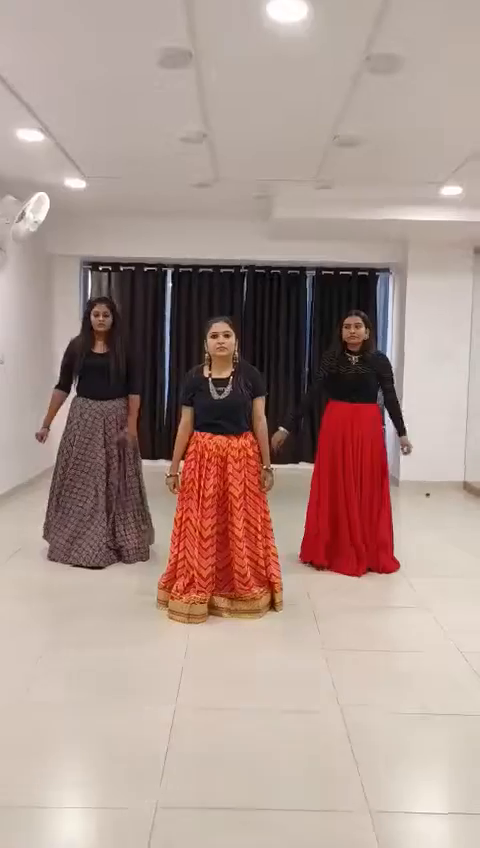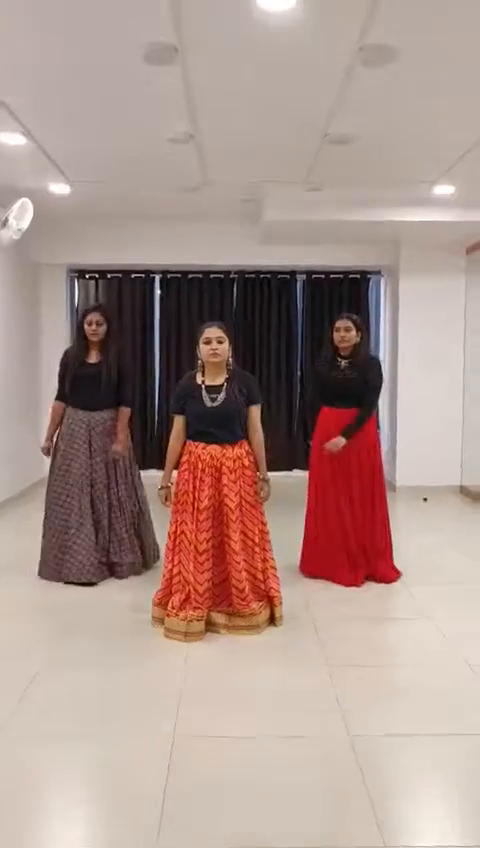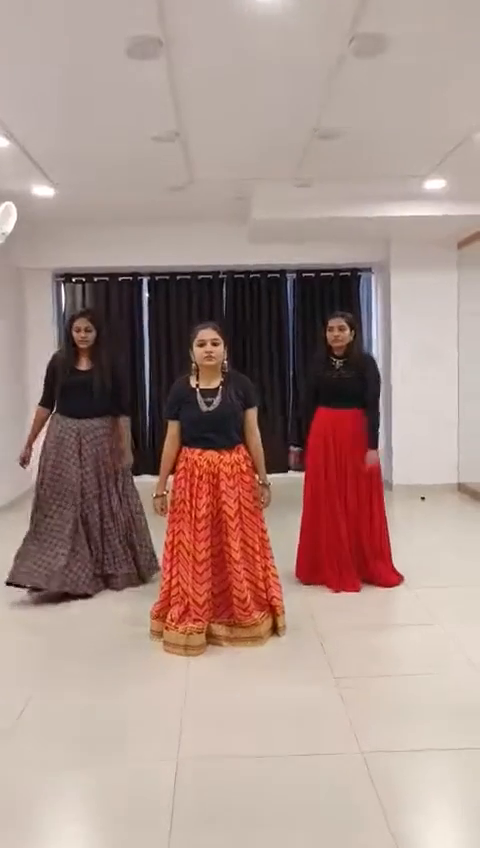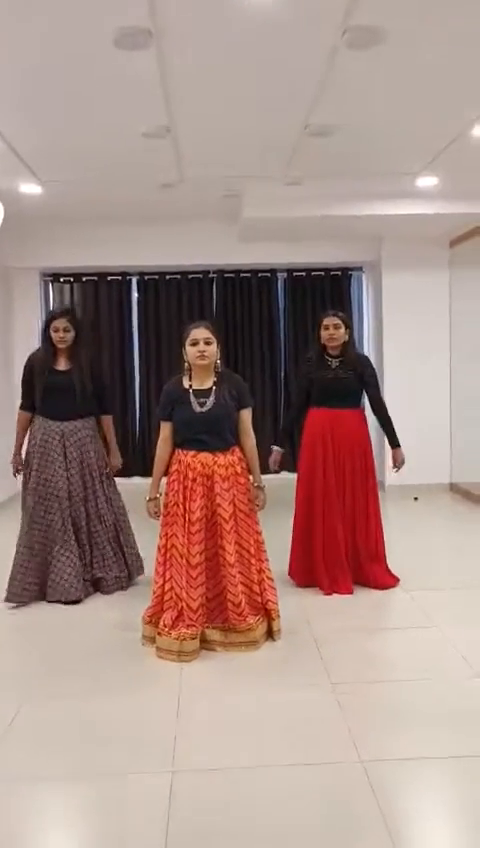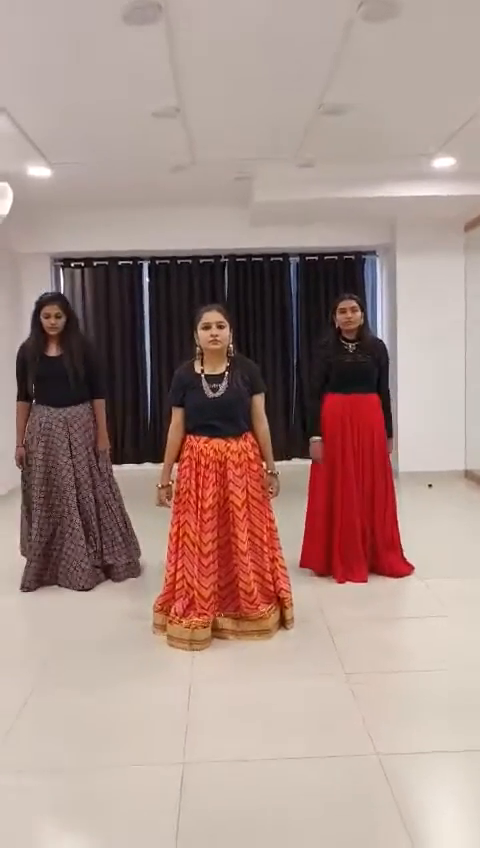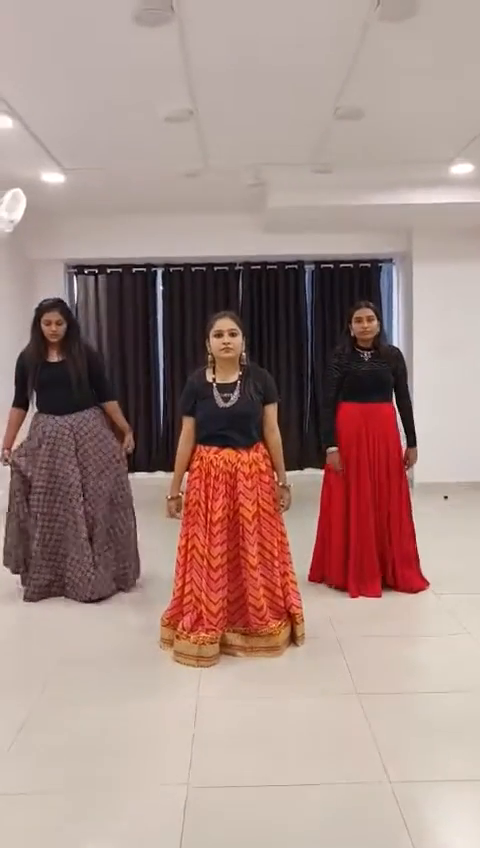
dt=0.3s
person 1, frame 1
left shoulder: (250, 375)
right shoulder: (195, 378)
left elbow: (259, 421)
right elbow: (185, 425)
left wrist: (266, 465)
right wrist: (173, 468)
left hip: (241, 458)
right hip: (203, 458)
left knee: (241, 525)
right knee: (202, 526)
left ankle: (242, 589)
right ankle: (196, 589)
person 1, frame 2
left shoulder: (244, 382)
right shoulder: (187, 385)
left elbow: (255, 430)
right elbow: (178, 434)
left wrist: (263, 474)
right wrist: (165, 478)
left hip: (237, 468)
right hip: (197, 468)
left knee: (238, 537)
right knee: (196, 538)
left ankle: (240, 603)
right ankle: (193, 605)
person 1, frame 3
left shoulder: (240, 385)
right shoulder: (181, 389)
left elbow: (252, 434)
right elbow: (172, 440)
left wrist: (263, 480)
right wrist: (160, 487)
left hip: (235, 474)
right hip: (193, 476)
left knee: (237, 546)
right knee: (194, 548)
left ankle: (241, 614)
right ankle: (192, 618)
person 1, frame 4
left shoulder: (234, 385)
right shoulder: (173, 390)
left elbow: (247, 435)
right elbow: (165, 442)
left wrist: (257, 481)
right wrist: (153, 490)
left hip: (229, 476)
right hip: (186, 478)
left knee: (232, 549)
right knee: (187, 551)
left ankle: (235, 618)
right ankle: (186, 622)
person 1, frame 5
left shoulder: (247, 370)
right shoulder: (185, 375)
left elbow: (260, 421)
right elbow: (176, 428)
left wrist: (271, 468)
right wrist: (164, 477)
left hip: (242, 463)
right hip: (198, 465)
left knee: (245, 537)
right knee: (199, 540)
left ankle: (248, 607)
right ankle: (197, 611)
person 1, frame 6
left shoulder: (260, 379)
right shoulder: (196, 383)
left elbow: (271, 431)
right elbow: (186, 437)
left wrist: (282, 481)
right wrist: (174, 488)
left hip: (253, 474)
right hip: (208, 476)
left knee: (255, 551)
right knee: (209, 553)
left ankle: (257, 622)
right ankle: (206, 626)
person 2, frame 1
left shoulder: (123, 348)
right shoulder: (76, 347)
left elbow: (134, 389)
right elbow: (63, 386)
left wrist: (132, 422)
right wrist: (46, 423)
left hip: (116, 418)
right hip: (84, 417)
left knee: (116, 482)
right knee: (81, 481)
left ankle: (121, 540)
right ankle: (76, 542)
person 2, frame 2
left shoulder: (117, 358)
right shoulder: (71, 356)
left elbow: (125, 401)
right elbow: (61, 398)
left wrist: (121, 437)
right wrist: (50, 436)
left hip: (107, 429)
right hip: (75, 430)
left knee: (111, 495)
right knee: (70, 496)
left ankle: (115, 556)
right ankle: (70, 560)
person 2, frame 3
left shoulder: (108, 365)
right shoulder: (59, 362)
left elbow: (121, 410)
right elbow: (46, 404)
left wrist: (125, 449)
right wrist: (29, 444)
left hip: (99, 438)
right hip: (63, 438)
left knee: (103, 505)
right knee: (59, 507)
left ankle: (111, 567)
right ankle: (54, 572)
person 2, frame 4
left shoulder: (88, 364)
right shoulder: (35, 363)
left elbow: (104, 408)
right elbow: (26, 408)
left wrist: (113, 449)
right wrist: (18, 450)
left hip: (83, 440)
right hip: (45, 441)
left knee: (88, 507)
right knee: (45, 511)
left ankle: (96, 572)
right ankle: (41, 579)
person 2, frame 5
left shoulder: (81, 347)
right shoulder: (28, 351)
left elbow: (98, 392)
right elbow: (23, 397)
left wrist: (102, 434)
right wrist: (20, 441)
left hip: (81, 425)
right hip: (44, 429)
left knee: (90, 495)
right knee: (48, 499)
left ankle: (99, 560)
right ankle: (49, 564)
person 2, frame 6
left shoulder: (84, 353)
right shoulder: (28, 358)
left elbow: (105, 395)
left wrist: (126, 430)
left hip: (87, 433)
right hip: (47, 437)
left knee: (94, 505)
right knee: (49, 509)
left ankle: (94, 576)
right ankle: (49, 577)
person 3, frame 1
left shoulder: (378, 360)
right shoulder: (331, 359)
left elbow: (390, 397)
right elbow: (312, 394)
left wrist: (402, 432)
right wrist: (286, 427)
left hip: (367, 428)
right hip: (335, 426)
left knee: (367, 491)
right knee: (332, 490)
left ankle: (369, 553)
right ankle: (330, 550)
person 3, frame 2
left shoulder: (370, 364)
right shoulder: (324, 364)
left elbow: (369, 405)
right elbow: (316, 403)
left wrist: (344, 436)
right wrist: (317, 436)
left hip: (360, 435)
right hip: (326, 432)
left knee: (364, 500)
right knee: (329, 500)
left ankle: (370, 562)
right ankle: (330, 562)
person 3, frame 3
left shoulder: (365, 363)
right shoulder: (319, 364)
left elbow: (373, 406)
right elbow: (309, 405)
left wrist: (372, 447)
left hip: (357, 435)
right hip: (323, 435)
left knee: (360, 503)
right knee: (325, 503)
left ankle: (370, 566)
right ankle: (327, 566)
person 3, frame 4
left shoulder: (360, 363)
right shoulder: (312, 364)
left elbow: (377, 403)
right elbow: (298, 406)
left wrist: (395, 444)
right wrist: (279, 445)
left hip: (353, 436)
right hip: (318, 437)
left knee: (356, 503)
right knee: (320, 503)
left ankle: (365, 568)
right ankle: (323, 569)
person 3, frame 5
left shoulder: (376, 347)
right shoulder: (326, 348)
left elbow: (383, 391)
right elbow: (315, 394)
left wrist: (389, 433)
right wrist: (315, 435)
left hip: (370, 422)
right hip: (334, 422)
left knee: (372, 490)
right knee: (336, 491)
left ankle: (380, 556)
right ankle: (338, 557)
person 3, frame 6
left shoulder: (393, 355)
right shoulder: (341, 356)
left elbow: (404, 400)
right elbow: (329, 402)
left wrist: (412, 443)
right wrist: (330, 446)
left hip: (384, 432)
right hip: (348, 432)
left knee: (388, 503)
right knee: (349, 504)
left ankle: (394, 570)
right ankle: (350, 571)
